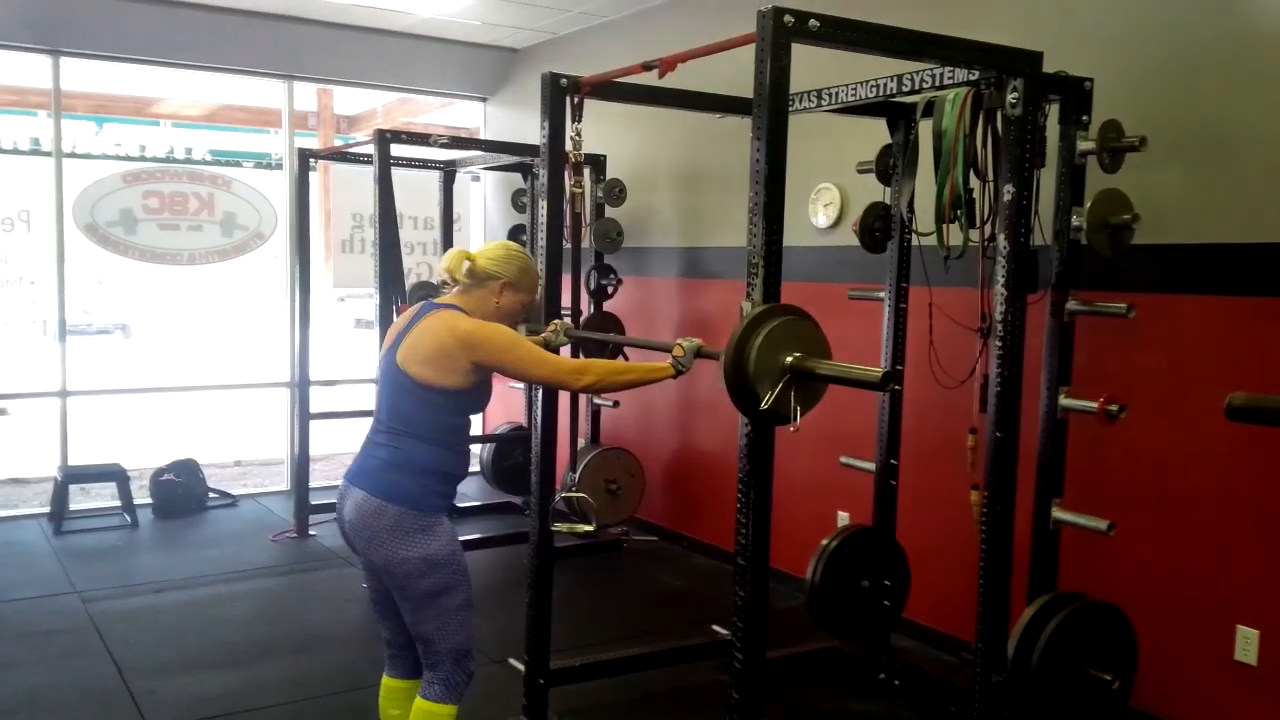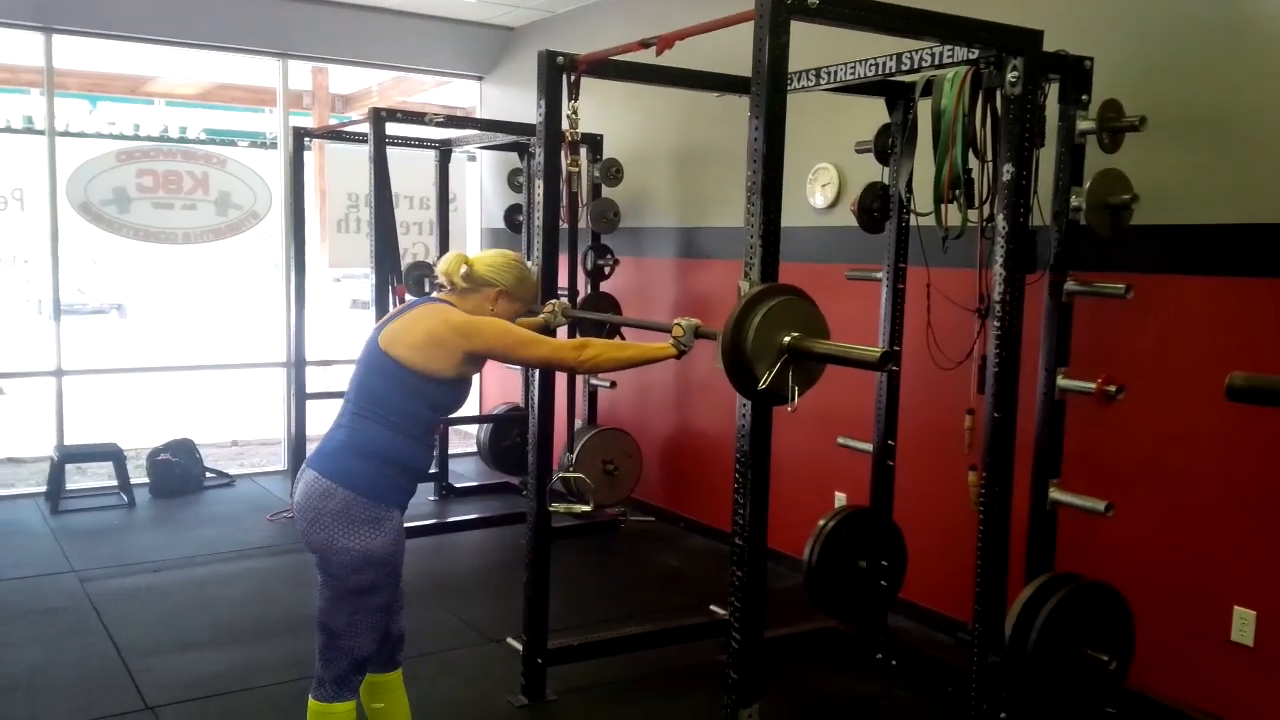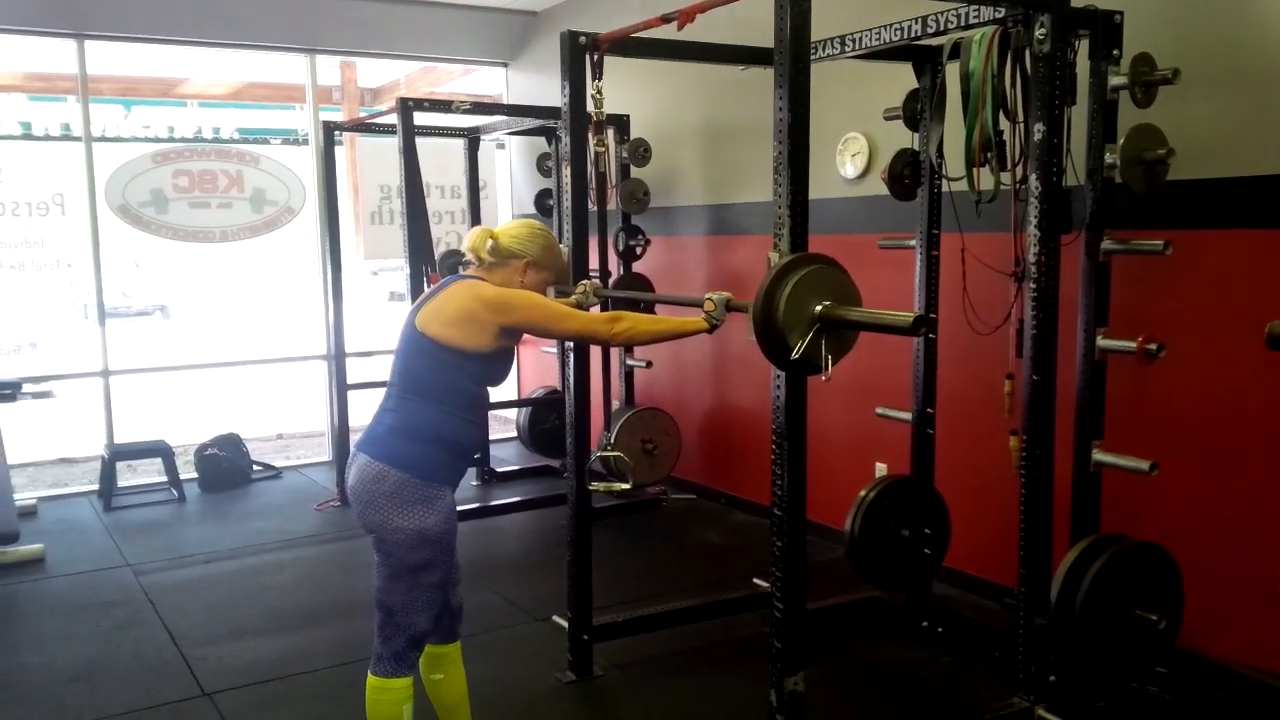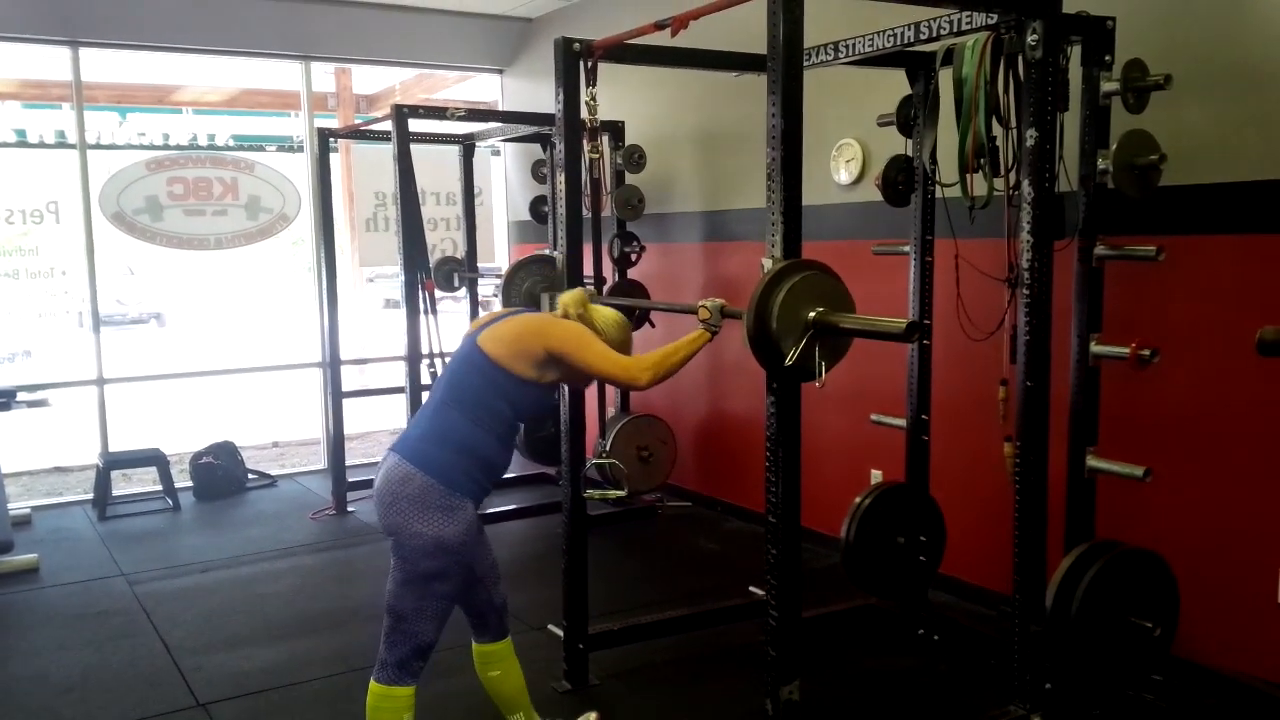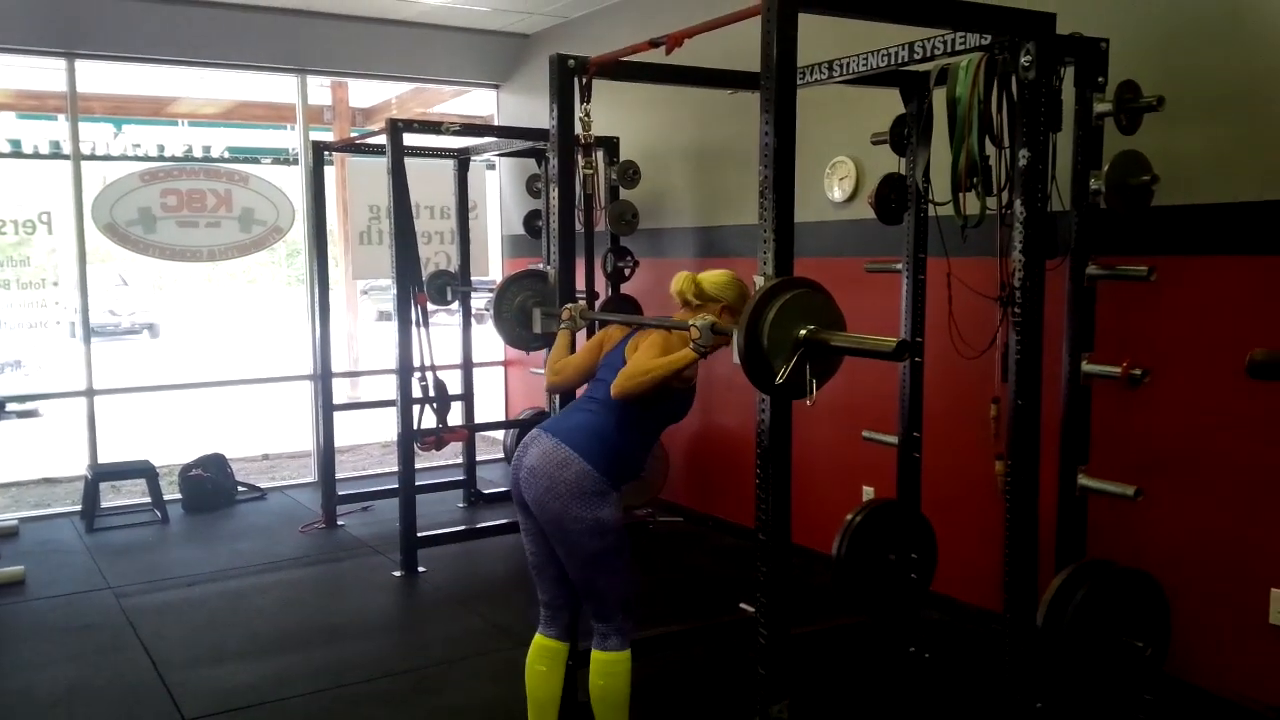
dt=1s
person 1, frame 1
left shoulder: (419, 317)
right shoulder: (469, 334)
right elbow: (579, 377)
left wrist: (543, 343)
right wrist: (671, 367)
left hip: (366, 501)
right hip: (404, 515)
left knee: (406, 657)
right knee: (449, 669)
person 1, frame 2
left shoulder: (426, 315)
right shoulder: (455, 327)
right elbow: (577, 356)
left wrist: (544, 322)
right wrist: (671, 347)
left hip: (338, 488)
right hip: (354, 504)
left knee: (383, 646)
right knee: (345, 662)
person 1, frame 3
left shoulder: (461, 292)
right shoulder: (487, 301)
right elbow: (609, 329)
left wrist: (573, 302)
right wrist: (703, 323)
left hip: (396, 472)
right hip: (406, 485)
left knee: (443, 622)
right knee: (401, 643)
person 1, frame 4
left shoulder: (520, 324)
right shoulder: (555, 332)
right elbow: (641, 374)
left wrist: (570, 306)
right wrist: (704, 330)
left hip: (429, 480)
right hip: (429, 494)
left knee: (490, 617)
right knee: (406, 650)
person 1, frame 5
left shoulder: (630, 326)
right shoulder: (675, 340)
left elbow: (555, 377)
right elbow: (623, 388)
left wrist: (567, 327)
right wrist: (692, 355)
left hip: (532, 459)
right hip: (572, 479)
left knee: (556, 619)
right knee: (611, 626)
